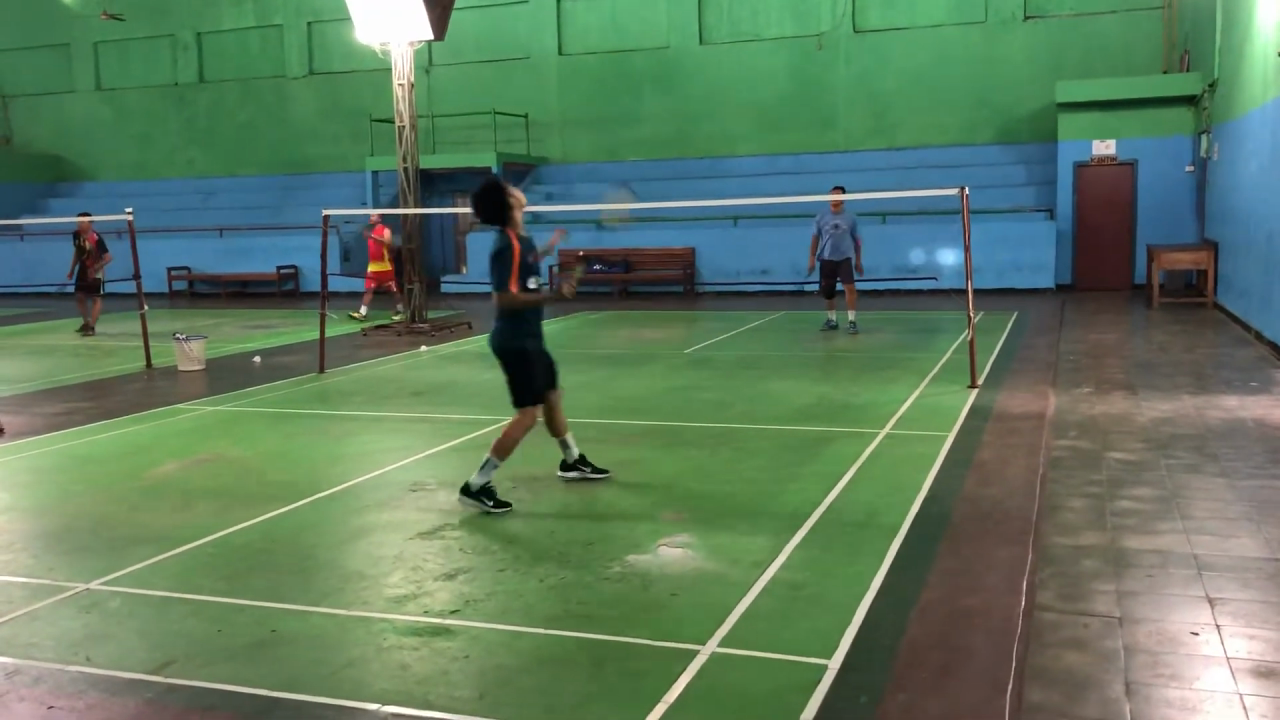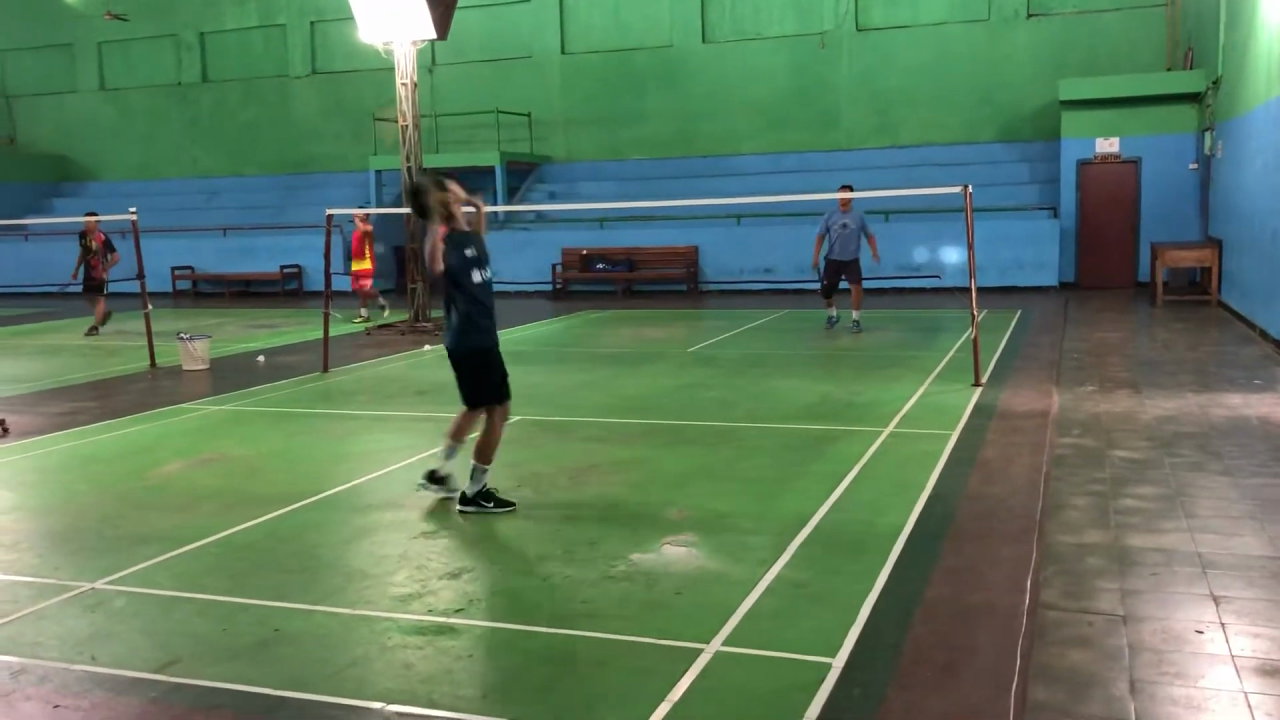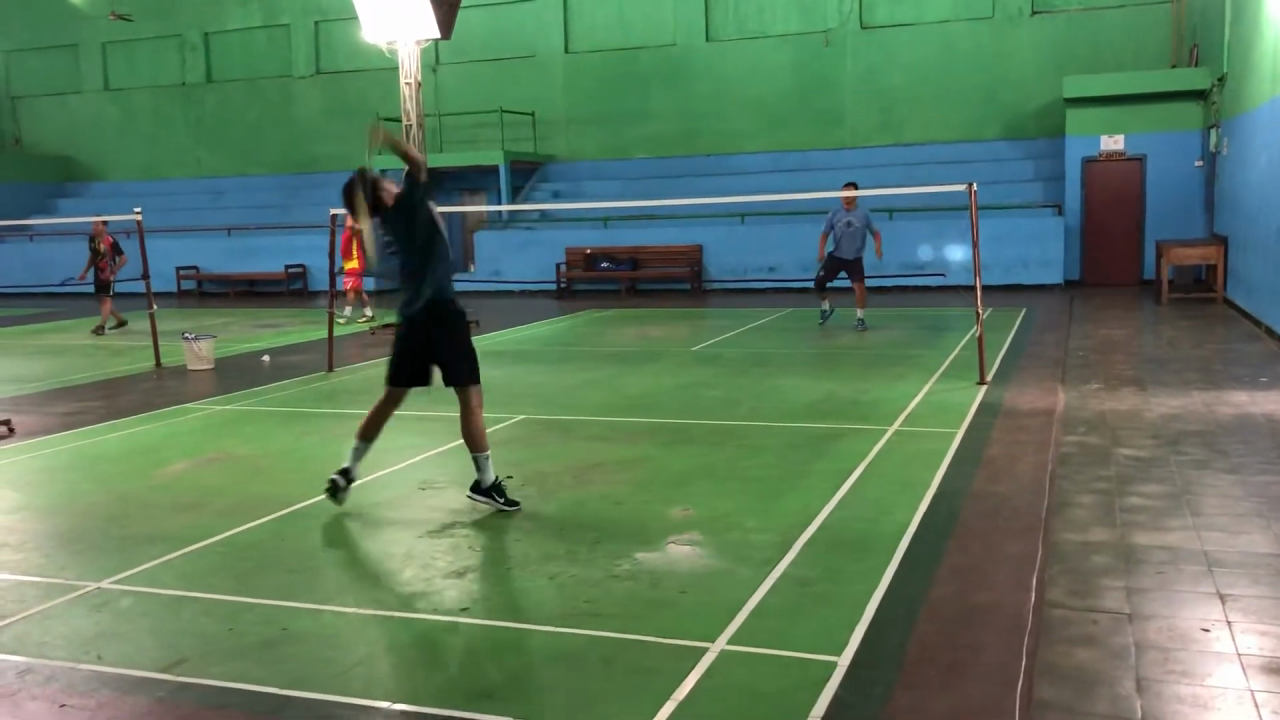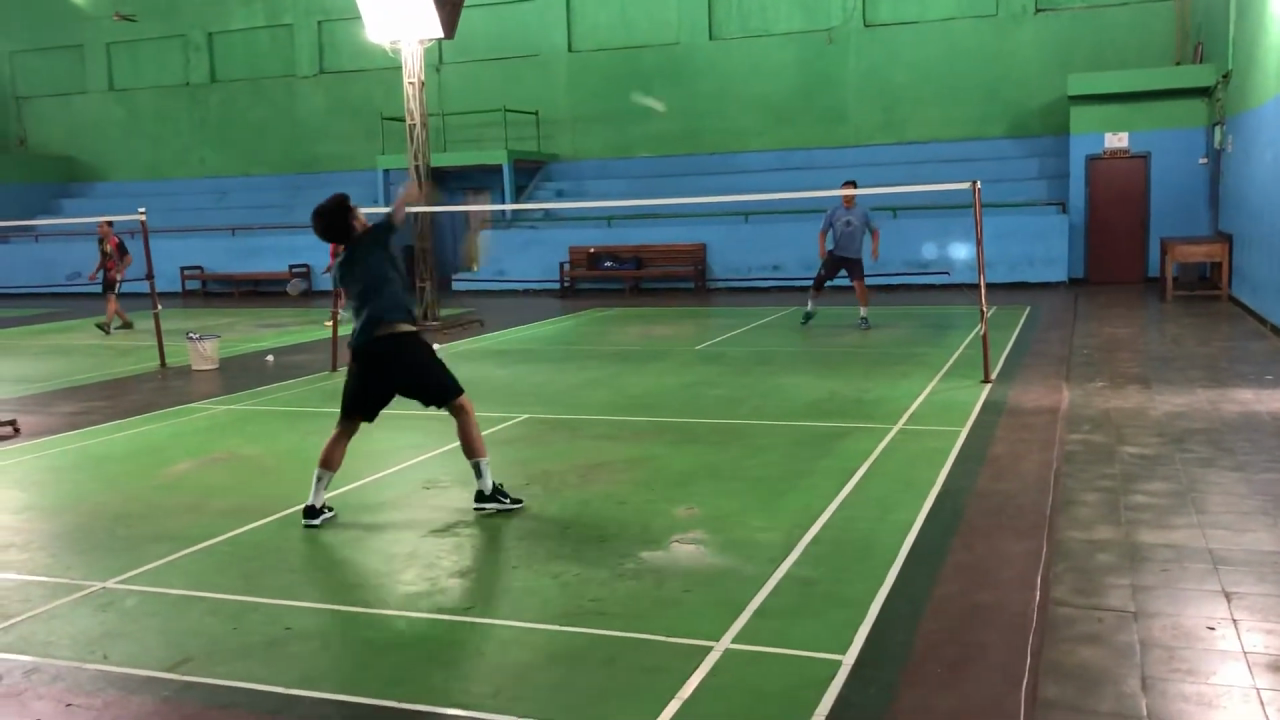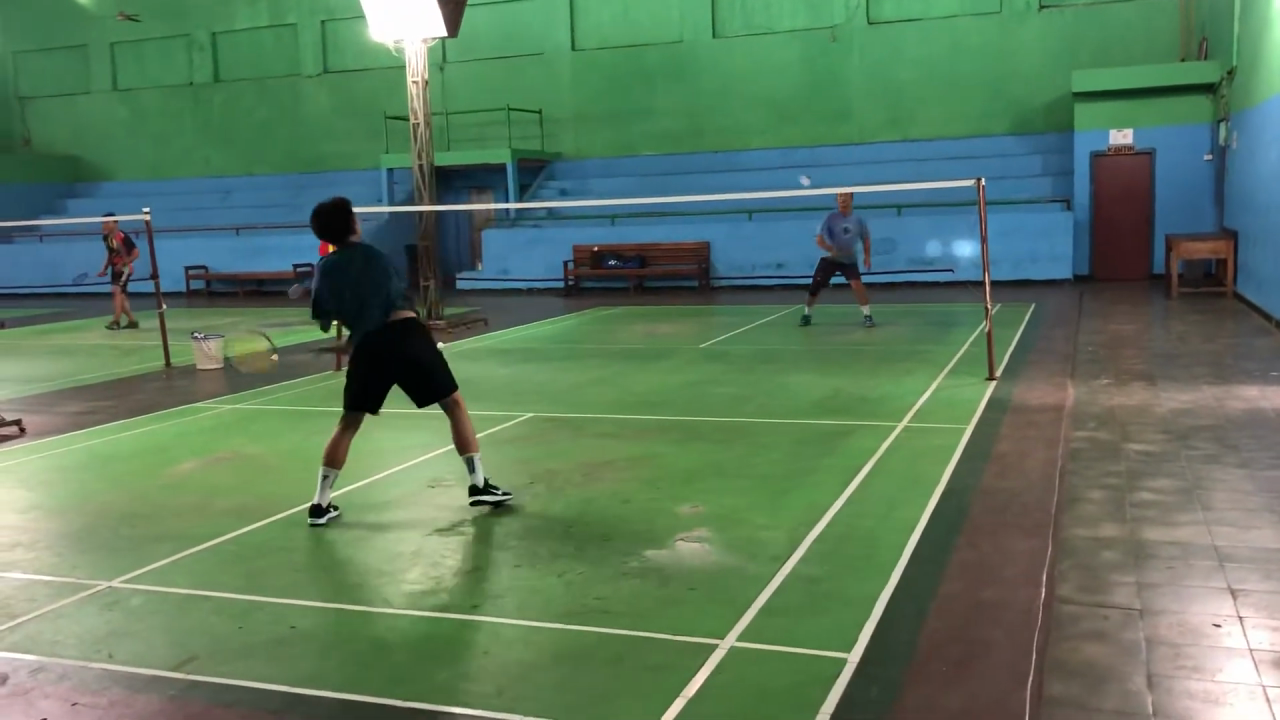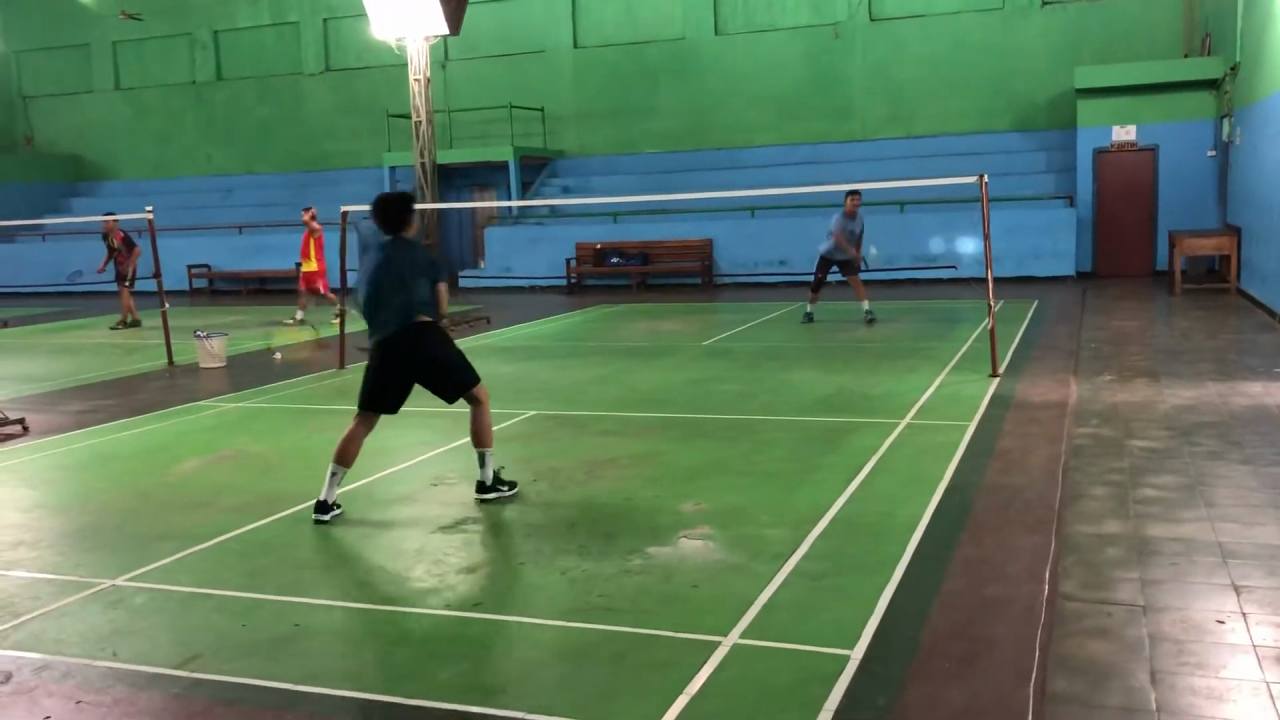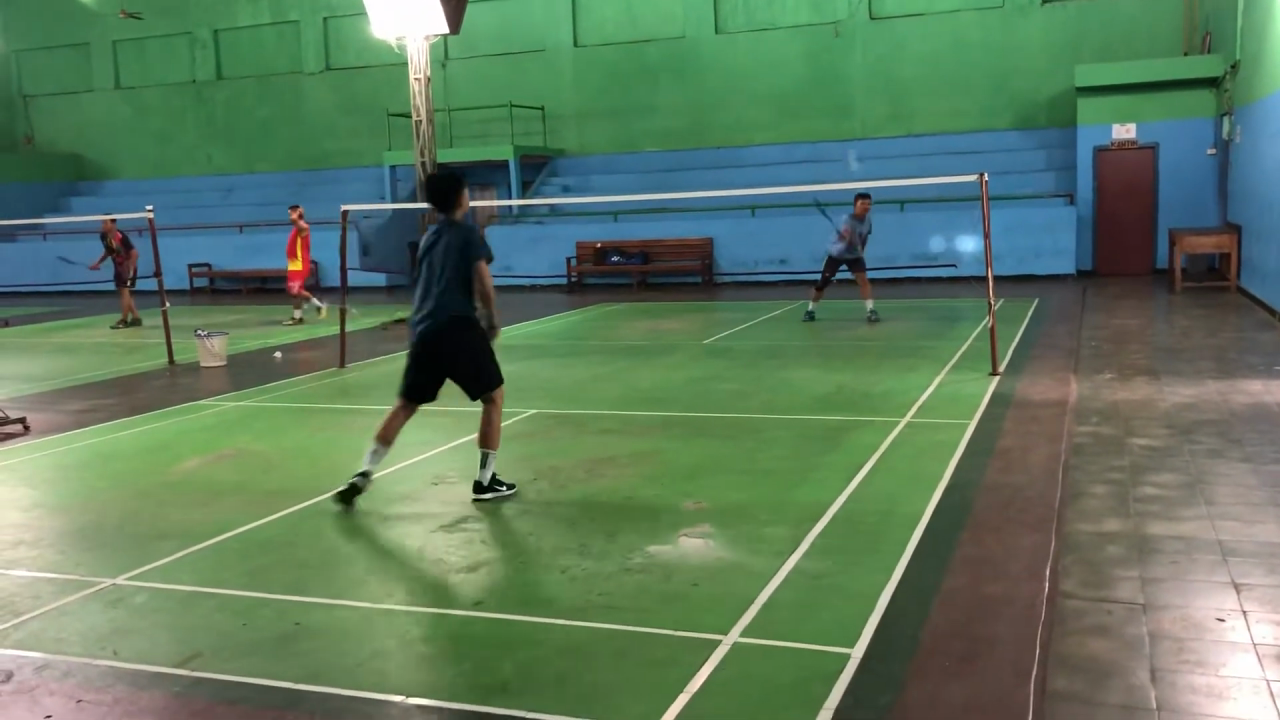
dt=0.2s
person 1, frame 1
left shoulder: (519, 241)
right shoulder: (509, 245)
right elbow: (504, 298)
left wrist: (548, 248)
right wrist: (552, 294)
left hip: (527, 337)
right hip: (515, 341)
left knee: (552, 398)
right knee: (529, 413)
left ankle: (572, 461)
right ankle: (477, 485)
person 1, frame 2
left shoulder: (467, 233)
right shoulder: (446, 235)
left elbow: (476, 232)
right elbow: (435, 268)
left wrist: (478, 207)
right wrist: (436, 222)
left hip: (473, 336)
right hip: (474, 340)
left knee: (476, 408)
right knee: (498, 411)
left ankle: (441, 472)
right ankle: (474, 492)
person 1, frame 3
left shoulder: (397, 223)
right shoulder: (406, 205)
right elbow: (417, 163)
right wrist: (390, 140)
left hip: (412, 316)
right hip: (440, 311)
left knee: (390, 398)
right knee: (470, 397)
left ankle: (346, 473)
right ankle: (486, 482)
person 1, frame 4
left shoulder: (341, 268)
right shoulder: (374, 240)
right elbow: (401, 206)
right wrist: (411, 191)
left hip: (366, 352)
right hip: (403, 343)
left knee: (345, 429)
right knee: (462, 408)
left ankle: (315, 505)
right ankle: (487, 490)
person 1, frame 5
left shoulder: (324, 272)
right shoulder: (372, 254)
left elbow: (325, 324)
left hip: (367, 345)
right hip: (406, 331)
left knee: (348, 424)
right knee: (454, 404)
left ankle: (320, 504)
right ankle: (479, 483)
person 1, frame 6
left shoulder: (372, 260)
right shoulder: (421, 253)
left elbow: (370, 307)
right elbow: (441, 308)
left hip: (386, 345)
right hip: (424, 335)
left knee: (363, 422)
right knee: (479, 398)
left ankle: (326, 500)
right ankle: (487, 480)
person 1, frame 7
left shoulder: (429, 238)
right shoulder: (469, 234)
right elbow: (484, 286)
right wrist: (492, 321)
left hip: (424, 331)
right hip: (459, 327)
left knee: (404, 407)
right knee: (493, 398)
left ankle: (363, 475)
right ankle: (486, 480)
